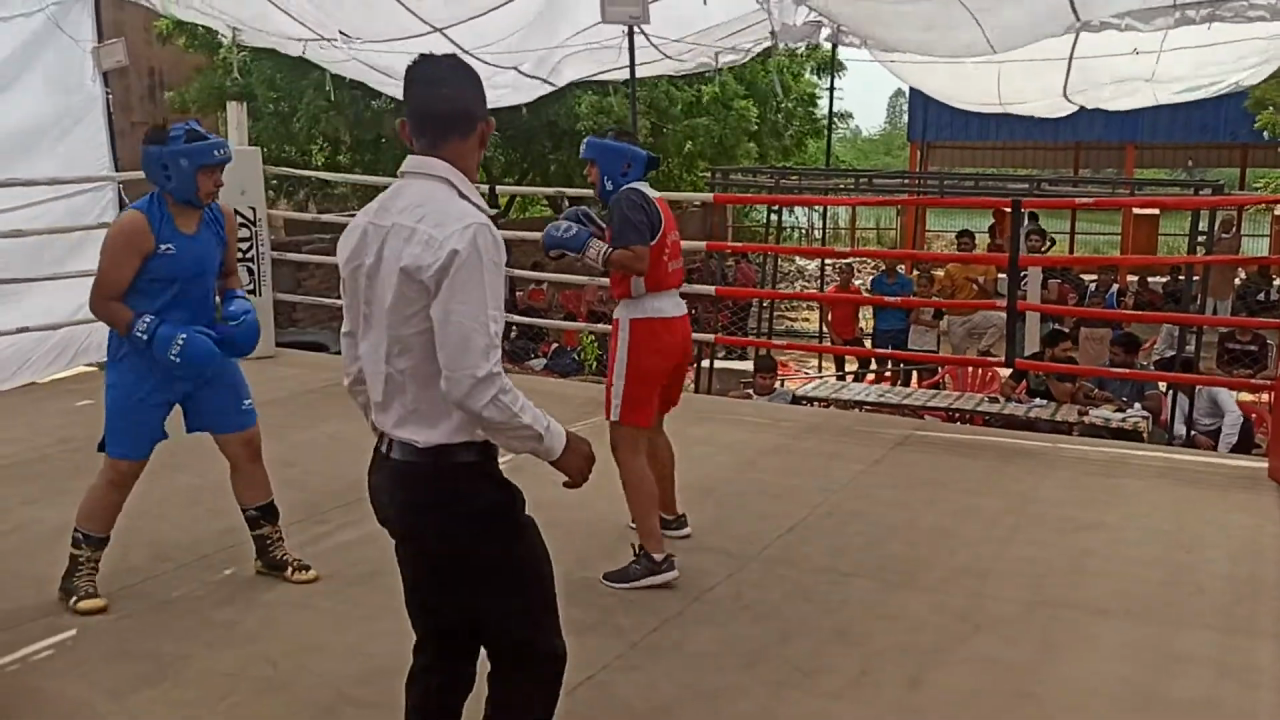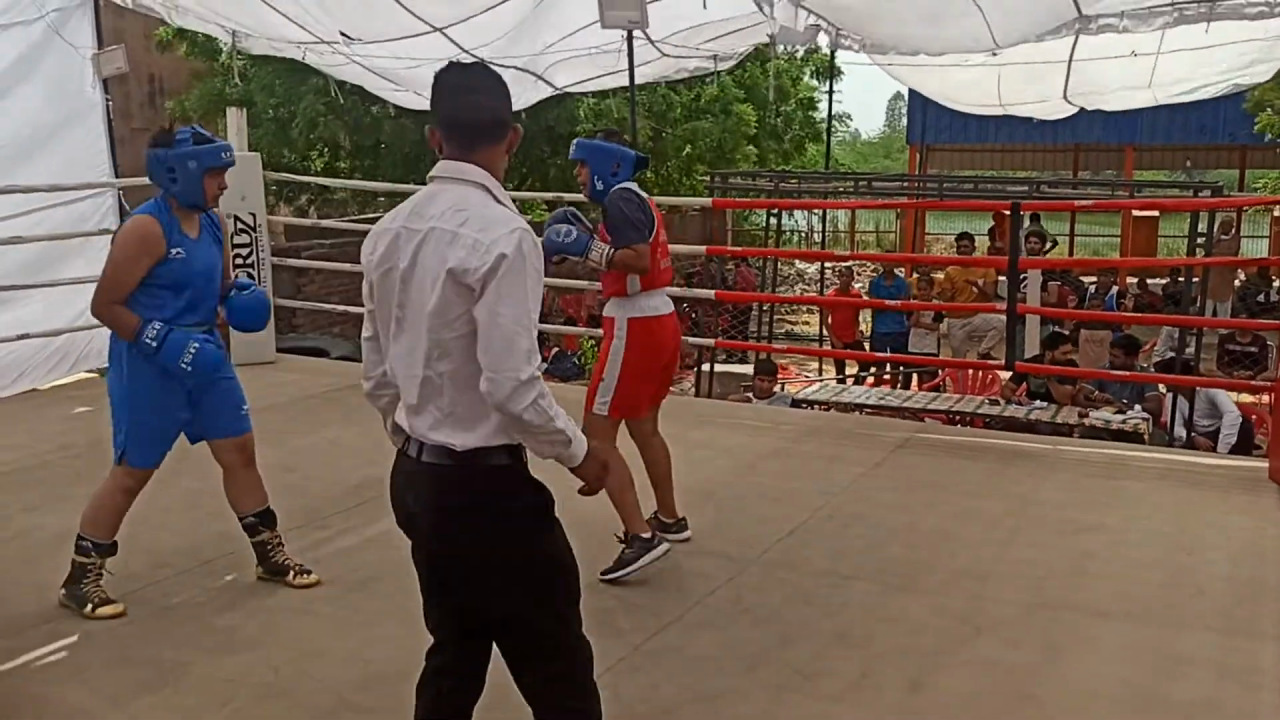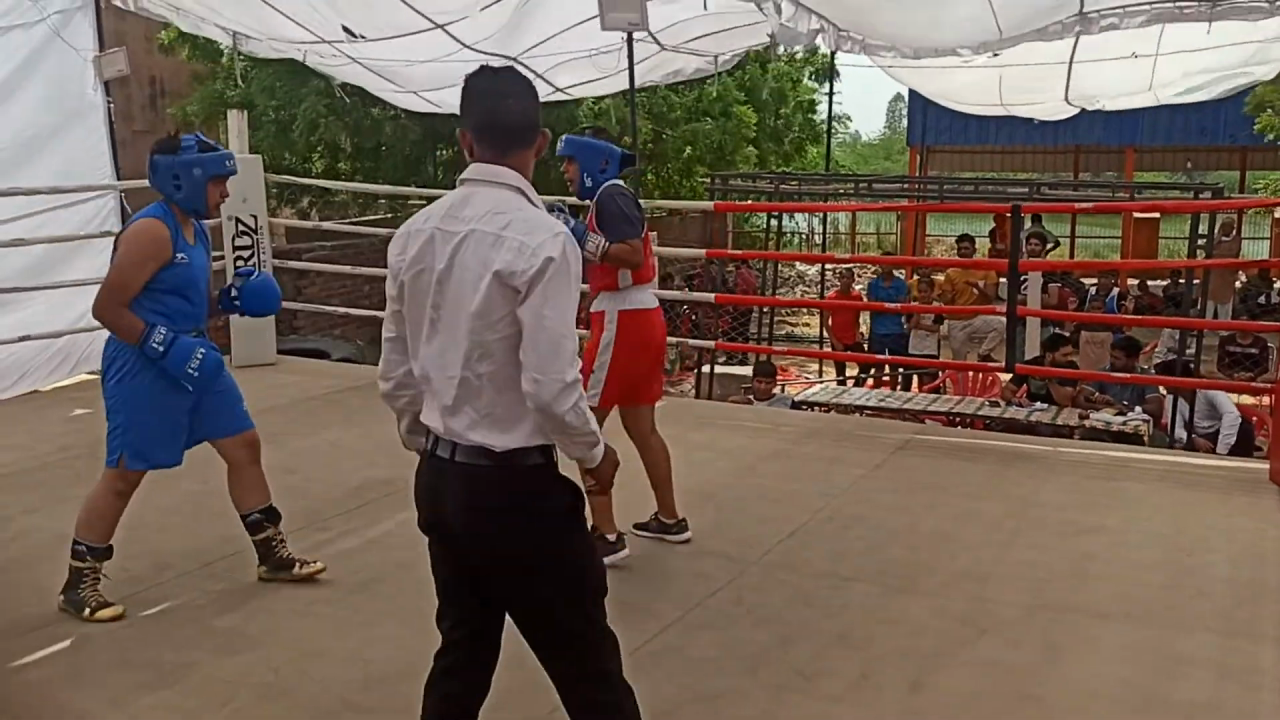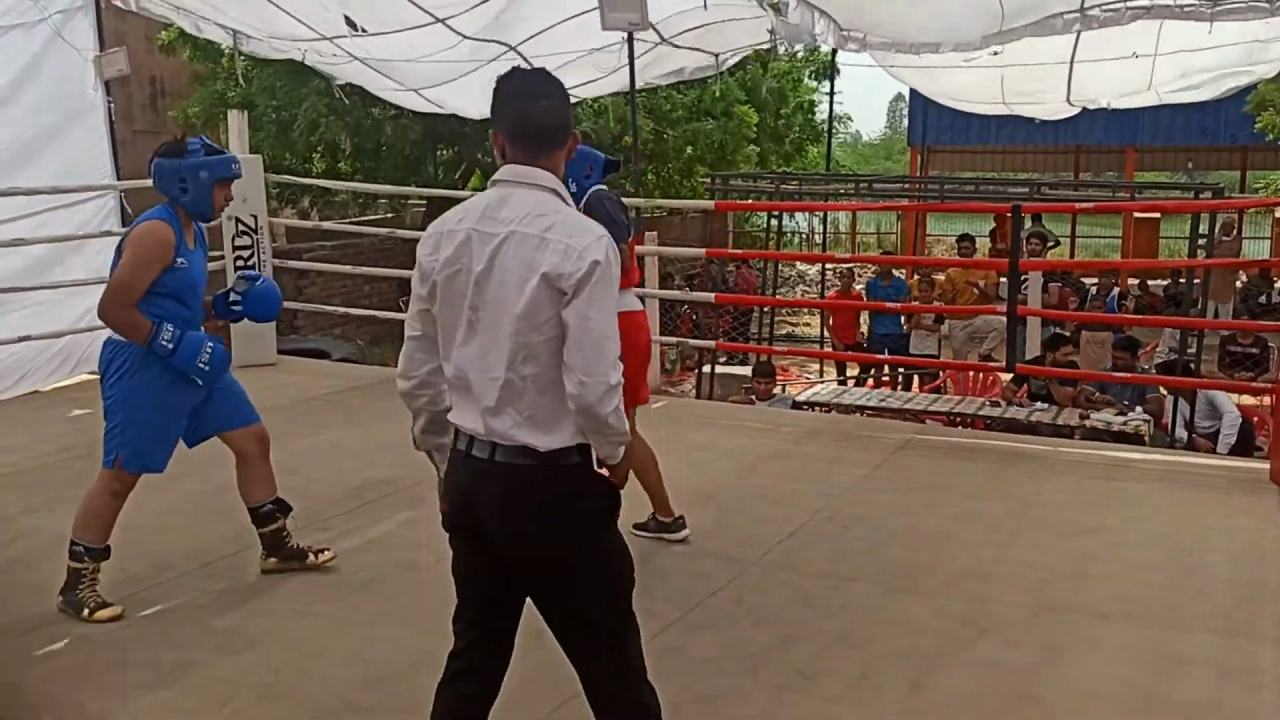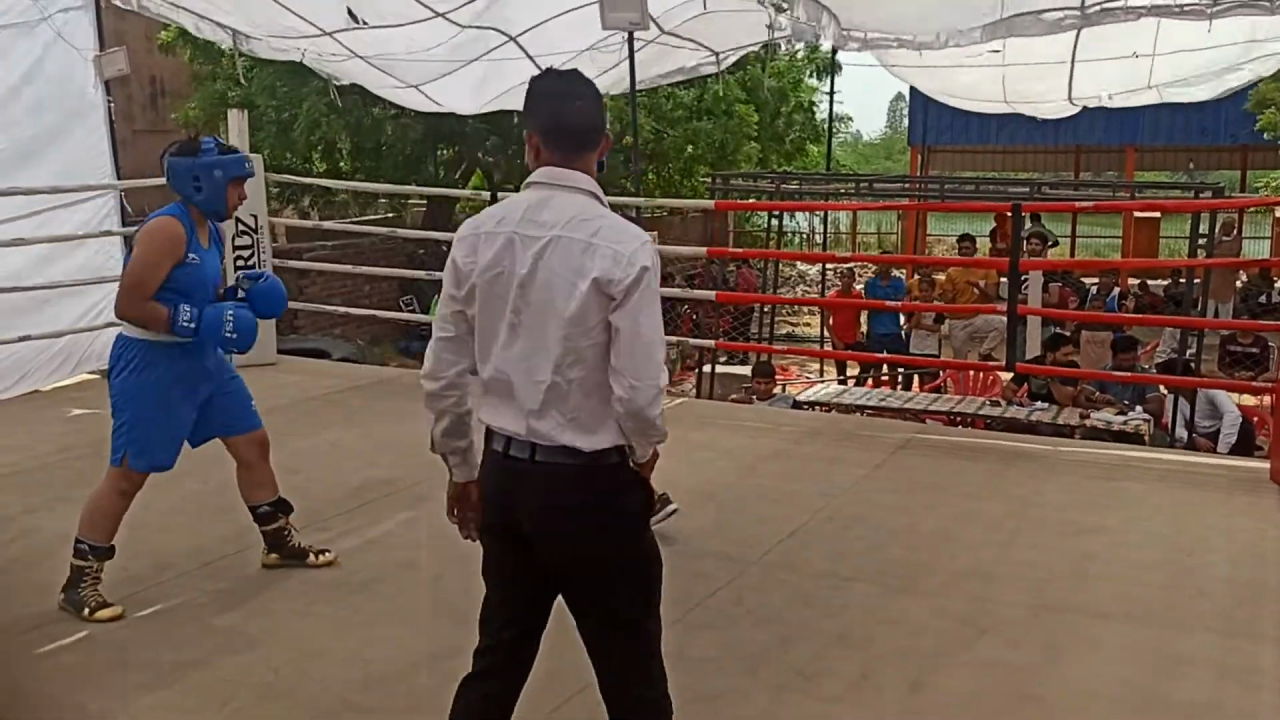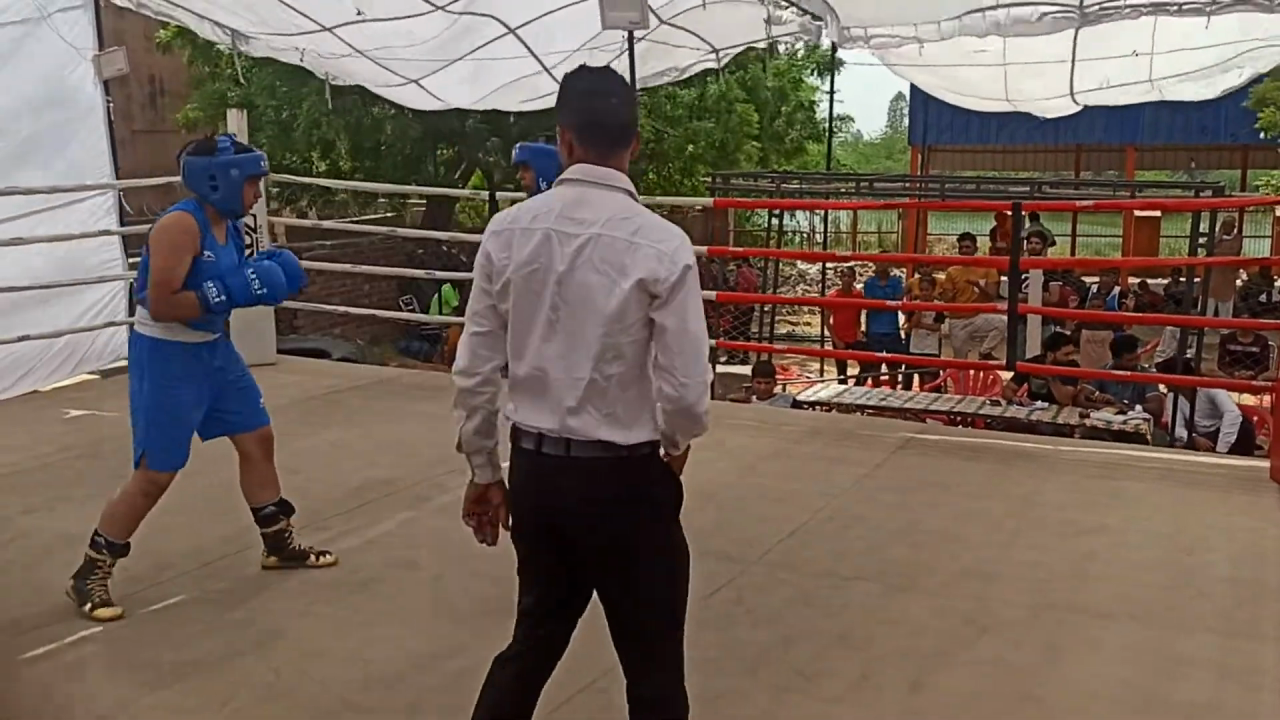
dt=0.1s
person 1, frame 1
left shoulder: (365, 226)
right shoulder: (464, 228)
left elbow: (356, 370)
right elbow: (474, 384)
right wrist: (556, 443)
left hip: (394, 472)
right hip: (456, 482)
left knee: (442, 653)
right knee: (531, 661)
person 1, frame 2
left shoulder: (389, 231)
right shoulder: (502, 233)
left elbow: (377, 374)
right elbow: (512, 387)
right wrist: (578, 449)
left hip: (416, 475)
right hip: (485, 483)
left knee: (455, 655)
right knee: (556, 661)
person 1, frame 3
left shoulder: (415, 233)
right shoulder: (542, 238)
left elbow: (394, 377)
right elbow: (552, 390)
right wrist: (594, 452)
left hip: (440, 476)
right hip: (516, 485)
left knee: (462, 655)
right knee: (584, 663)
person 1, frame 4
left shoulder: (444, 234)
right shoulder: (582, 240)
left elbow: (416, 376)
right elbow: (593, 390)
right wrist: (616, 450)
left hip: (470, 477)
right hip: (550, 484)
left knee: (476, 655)
right knee: (610, 662)
person 1, frame 5
left shoulder: (476, 235)
right shoulder: (624, 245)
left elbow: (442, 376)
right elbow: (640, 395)
left wrist: (459, 468)
right wrist: (643, 447)
left hip: (504, 473)
right hip: (591, 483)
left knee: (501, 646)
right knee: (631, 667)
person 1, frame 6
left shoulder: (508, 231)
right shoulder: (662, 245)
left elbow: (473, 373)
right elbow: (685, 392)
left wrist: (483, 471)
right wrist: (678, 441)
left hip: (534, 469)
right hip: (622, 478)
left knee: (535, 638)
right knee: (652, 664)
person 2, frame 1
left shoulder: (219, 218)
right shoulder: (136, 225)
right elbow: (102, 302)
left wrist: (236, 305)
right wrist: (157, 335)
left hip: (204, 348)
right hip: (142, 357)
left knee: (246, 445)
right knee: (121, 465)
left ankle: (271, 550)
right ankle: (77, 572)
person 2, frame 2
left shoulder: (211, 223)
right shoulder: (145, 229)
right elbow: (105, 306)
left wrist: (235, 297)
right wrist: (164, 342)
left hip: (202, 355)
right hip: (145, 362)
left knee: (240, 452)
right knee: (132, 473)
left ankle: (270, 556)
right ankle: (81, 578)
person 2, frame 3
left shoulder: (194, 228)
right shoulder: (150, 232)
right elbow: (107, 308)
left wrist: (229, 297)
right wrist: (168, 347)
left hip: (191, 360)
right hip: (142, 366)
left knee: (244, 446)
right knee: (123, 475)
left ankle: (272, 555)
right ankle: (79, 582)
person 2, frame 4
left shoulder: (193, 231)
right shoulder: (155, 233)
right elbow: (112, 309)
left wrist: (227, 303)
right wrist: (175, 344)
left hip: (192, 361)
right hip: (141, 365)
left knee: (253, 441)
right knee: (119, 476)
left ankle: (277, 546)
right ankle: (77, 584)
person 2, frame 5
left shoulder: (210, 229)
right shoulder: (165, 230)
right elbow: (130, 306)
left wrist: (234, 302)
right wrist: (202, 321)
left hip: (202, 357)
right hip: (150, 362)
left knee: (253, 444)
right knee: (128, 474)
left ankle: (280, 543)
right ankle: (80, 583)
person 2, frame 6
left shoulder: (230, 226)
right shoulder: (179, 226)
right elbow: (163, 306)
left wrist: (259, 280)
right wrist: (230, 291)
left hip: (215, 352)
right hip: (165, 357)
left knee: (259, 441)
right knee: (154, 475)
left ankle: (279, 544)
right ankle: (90, 575)
person 3, frame 1
left shoulder: (626, 199)
right shoulder: (651, 200)
left elbow: (636, 262)
left wrist: (583, 245)
right wrist: (596, 233)
left hip: (642, 328)
right hip: (671, 322)
left knee: (626, 442)
right knee: (649, 427)
left ankle: (656, 554)
right ankle: (668, 515)
person 3, frame 2
left shoulder: (620, 199)
right shoulder: (637, 199)
left elbow: (639, 260)
left wrist: (584, 248)
right wrist: (588, 236)
left hip: (635, 326)
right hip: (659, 322)
left knee: (597, 433)
right knee: (644, 427)
left ankle: (640, 536)
right ankle: (669, 518)
person 3, frame 3
left shoulder: (613, 195)
right shoulder: (610, 197)
left elbow: (630, 256)
left wrist: (581, 240)
right wrist: (572, 235)
left hip: (624, 322)
right hip: (641, 319)
right knee: (640, 425)
left ankle: (606, 534)
right ankle: (669, 518)
person 3, frame 4
left shoulder: (597, 200)
right shoulder: (592, 201)
left elbow: (620, 258)
left hip: (614, 326)
right hip: (625, 322)
right knee: (623, 430)
right ankle: (666, 517)
person 3, frame 5
left shoulder: (580, 202)
right shoulder: (583, 201)
left elbow: (600, 259)
left wrist: (544, 246)
right wrist: (540, 240)
left hip: (594, 321)
right hip: (605, 321)
left knee: (567, 423)
right knee: (603, 420)
right ankle: (651, 497)
person 3, frame 6
left shoulder: (567, 200)
right shoulder: (569, 199)
left elbow: (581, 258)
left wrist: (530, 245)
right wrist: (528, 242)
left hip: (586, 320)
right hip: (587, 319)
left knee: (563, 418)
right knee: (578, 413)
